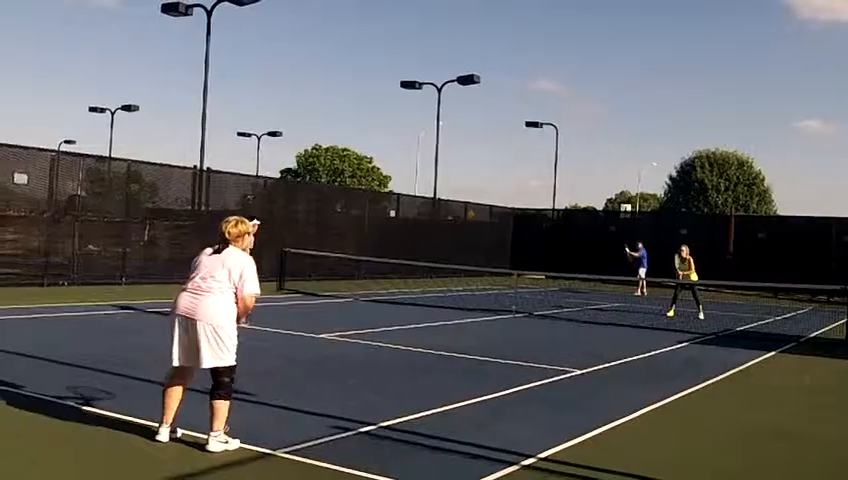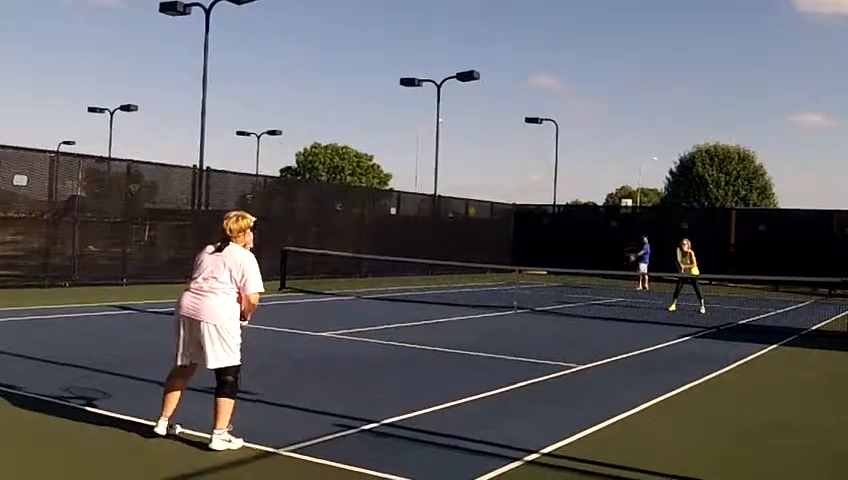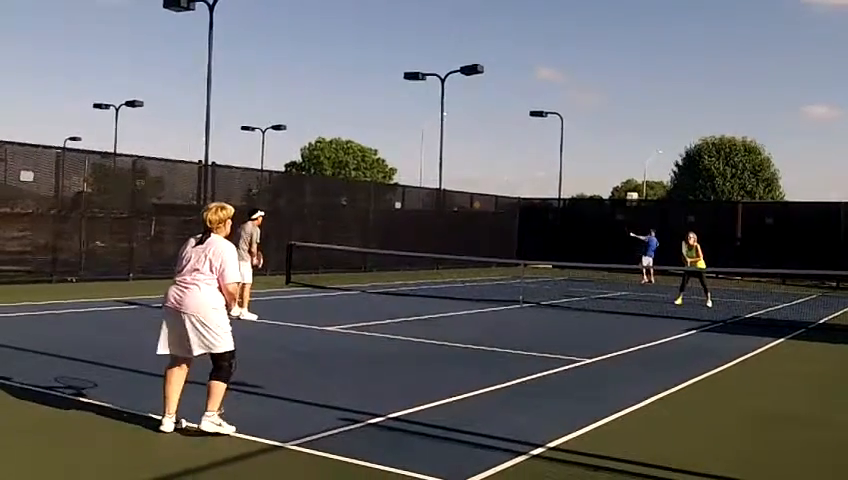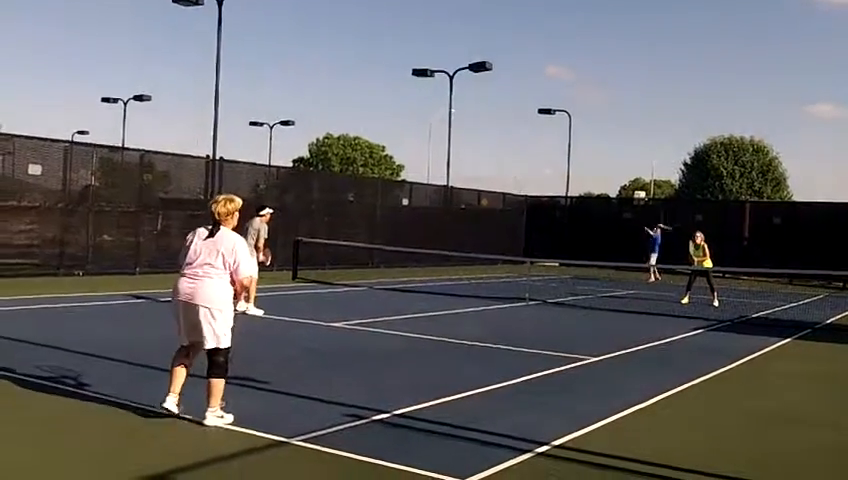
dt=0.4s
person 1, frame 1
left shoulder: (205, 254)
right shoulder: (244, 260)
right elbow: (247, 301)
right wrist: (238, 316)
left hip: (184, 308)
right hip: (214, 316)
left knee: (180, 371)
right knee: (223, 376)
left ankle: (165, 428)
right ankle: (216, 436)
person 1, frame 2
left shoulder: (207, 251)
right shoulder: (245, 258)
right elbow: (252, 298)
right wrist: (245, 314)
left hip: (188, 308)
right hip: (218, 316)
left knee: (183, 367)
right knee: (228, 375)
left ankle: (163, 421)
right ankle: (220, 435)
person 1, frame 3
left shoulder: (190, 243)
right shoulder: (225, 248)
right elbow: (230, 288)
right wrist: (230, 303)
left hip: (175, 302)
right hip: (203, 308)
left knee: (178, 361)
right knee: (224, 360)
left ankle: (168, 418)
right ankle: (211, 417)
person 1, frame 4
left shoulder: (195, 234)
right shoulder: (235, 241)
left elbow: (183, 264)
right elbow: (244, 281)
right wrist: (235, 291)
left hip: (185, 292)
right hip: (212, 299)
left knee: (189, 346)
right knee: (218, 355)
left ankle: (172, 397)
right ankle: (213, 412)
